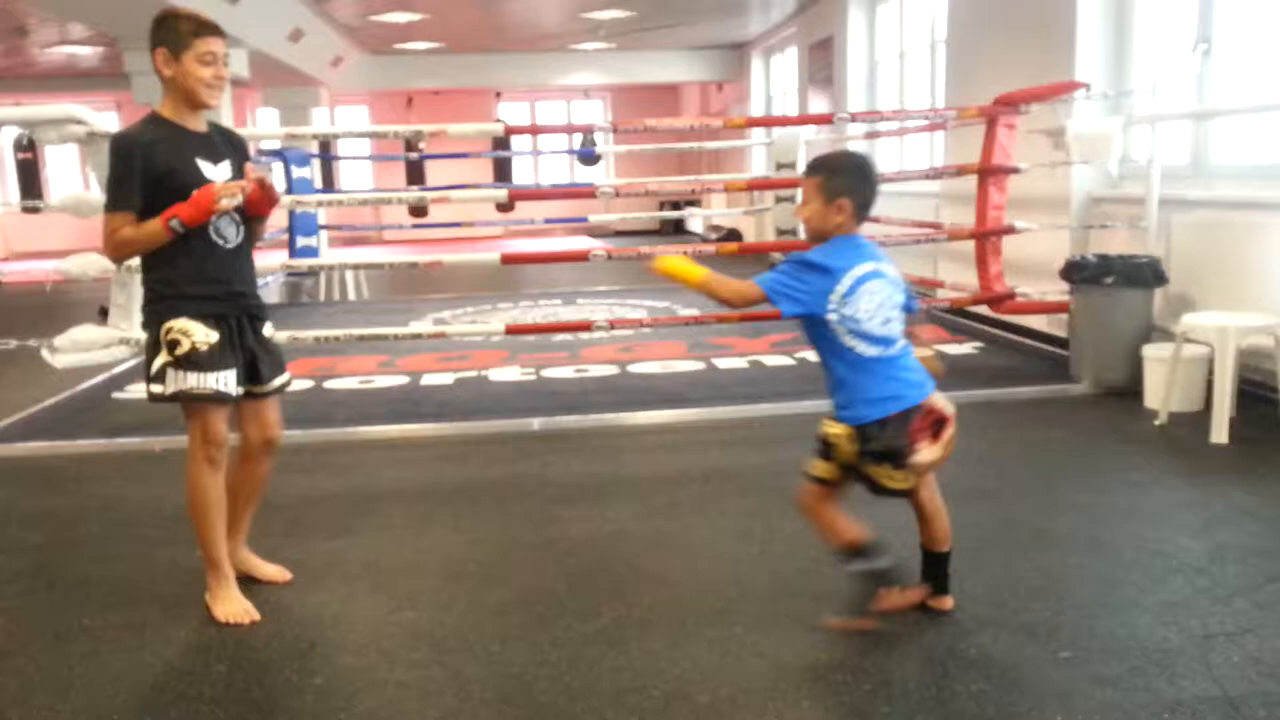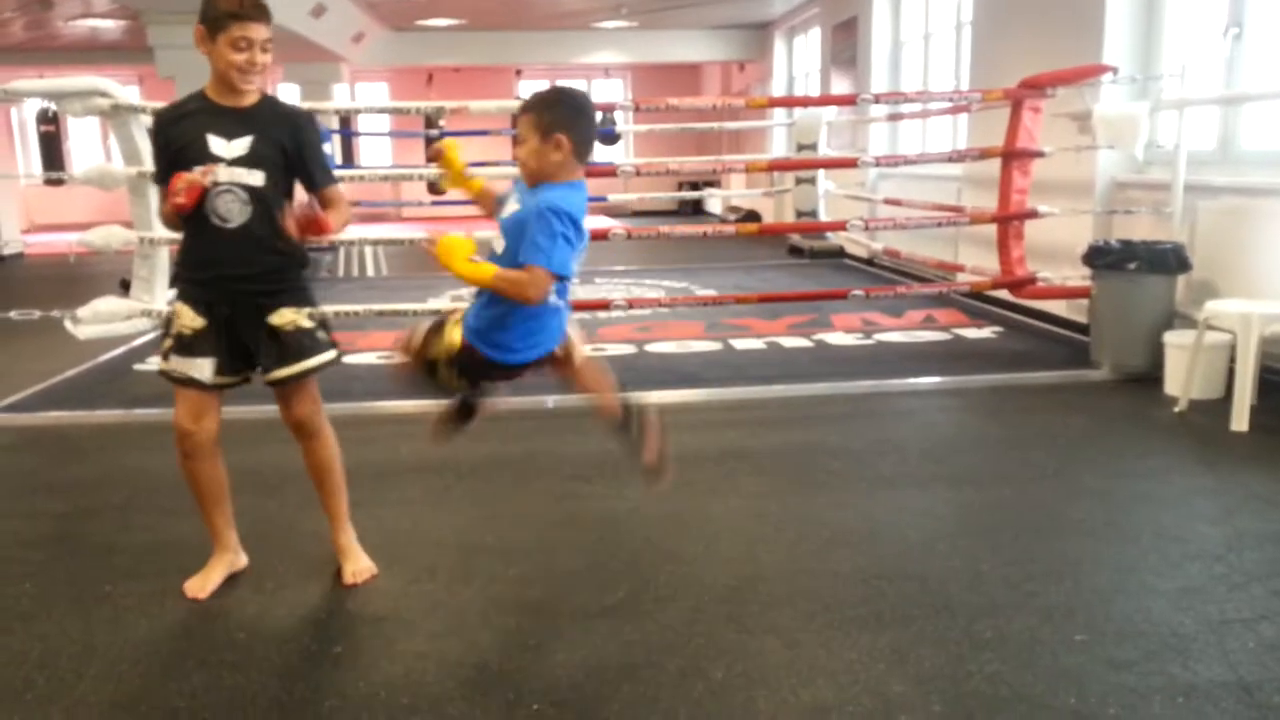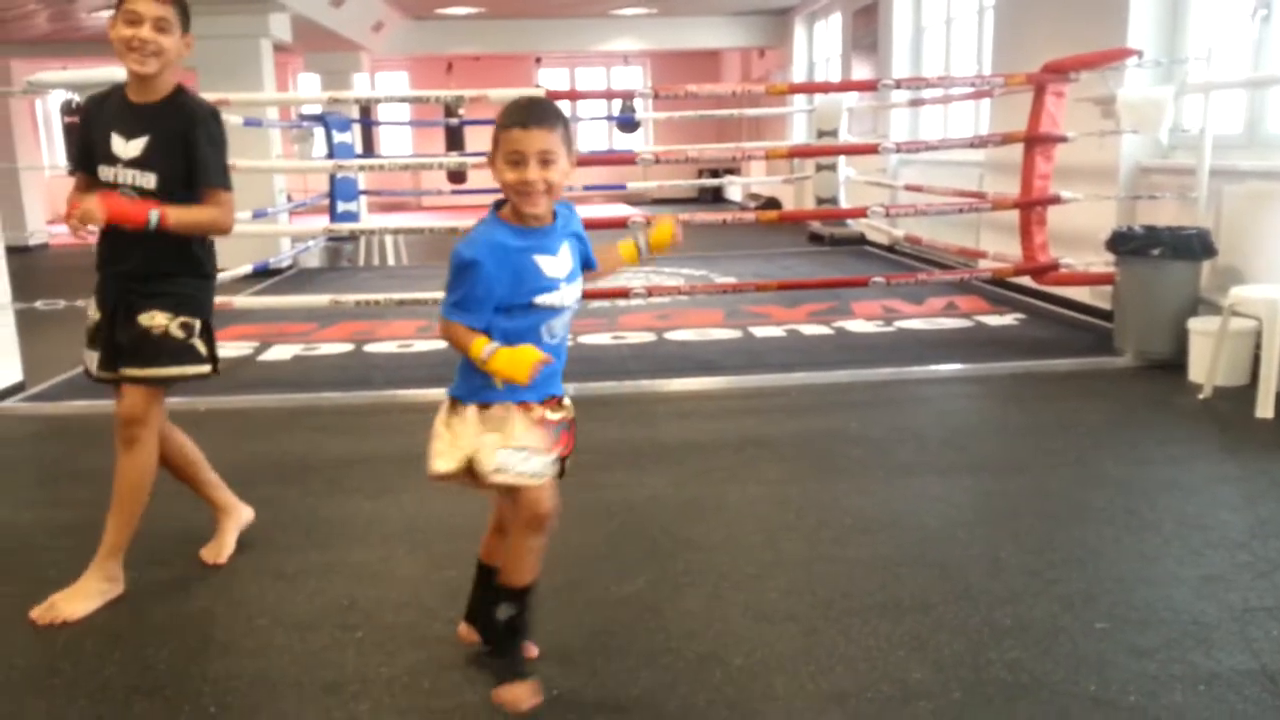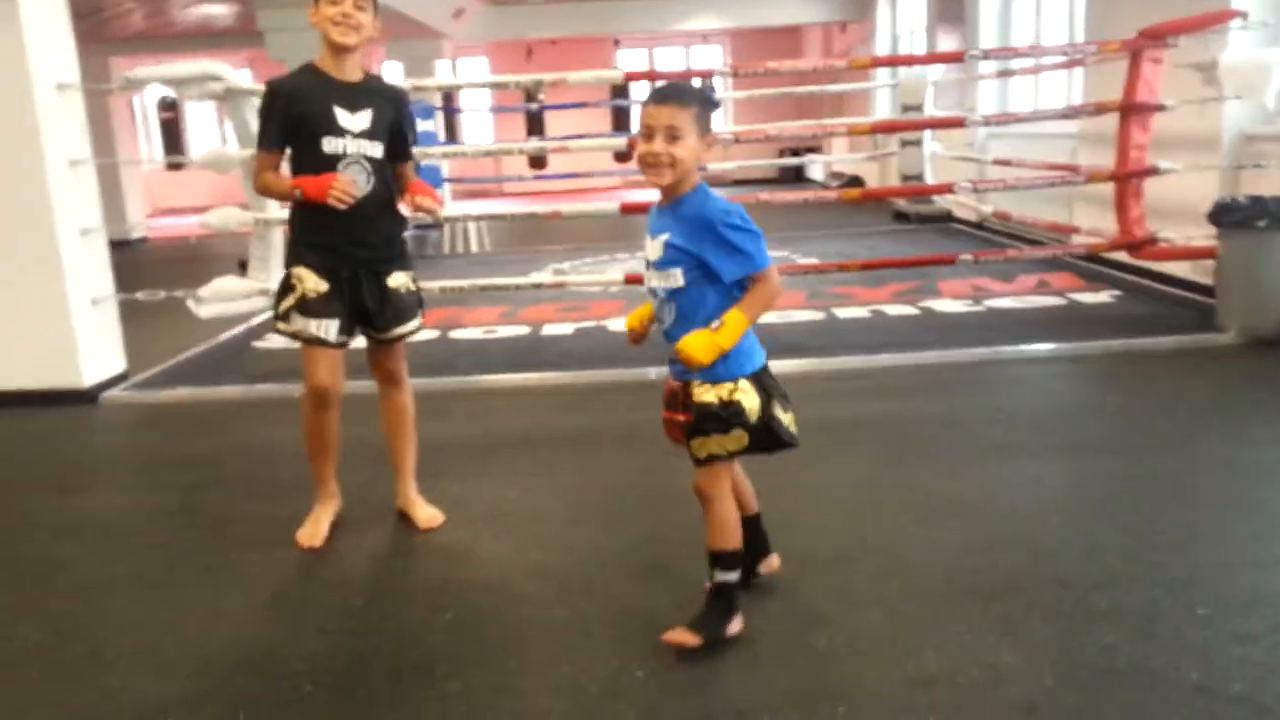
dt=1s
person 1, frame 1
left shoulder: (231, 143)
right shoulder: (137, 143)
right elbow: (117, 244)
left wrist: (260, 209)
right wrist: (189, 211)
left hip: (244, 306)
right hip: (184, 312)
left knee: (264, 434)
right knee: (210, 439)
left ankle: (234, 542)
right ankle: (218, 579)
person 1, frame 2
left shoulder: (289, 123)
right shoulder: (173, 122)
left elbow: (335, 204)
right elbow: (173, 218)
left wrist: (316, 224)
right wrist: (179, 201)
left hip: (277, 291)
right hip: (202, 294)
left knee: (306, 416)
right knee: (192, 428)
left ankle: (344, 536)
right ankle: (226, 548)
person 1, frame 3
left shoulder: (195, 117)
right shoulder: (98, 110)
left elbow: (220, 215)
right elbow: (81, 189)
left wrist: (138, 213)
right wrist: (79, 210)
left hip: (174, 286)
right hip: (116, 284)
left knee: (135, 420)
right knee: (149, 418)
left ankle: (103, 573)
right ankle: (230, 509)
person 1, frame 4
left shoulder: (391, 99)
right shoulder: (289, 90)
right elbow: (263, 178)
left wrist: (419, 192)
right wrist: (309, 187)
left hip: (383, 254)
right hip: (318, 257)
left knee: (392, 372)
right knee: (322, 385)
left ankle: (407, 490)
right ankle: (326, 495)
person 2, frame 1
left shoulder: (814, 266)
right shoulder: (881, 263)
left elbow: (741, 294)
left wrist: (684, 270)
left hip: (870, 416)
right hip: (919, 399)
left knee: (815, 498)
right knee: (920, 486)
left ankle: (883, 581)
right ankle: (936, 588)
person 2, frame 2
left shoulder: (546, 211)
right shoulder: (567, 194)
left elbow: (534, 289)
right elbow: (509, 206)
left wrist: (466, 269)
right wrist: (466, 178)
left hip: (494, 344)
right hip: (542, 336)
left knee: (416, 345)
right knee: (574, 363)
right ankle: (632, 420)
person 2, frame 3
left shoulder: (566, 221)
right shoulder: (482, 252)
right elbow: (456, 326)
left wrist: (643, 245)
right wrist: (496, 357)
left hip: (545, 398)
right hip: (498, 403)
left knee: (517, 514)
right knee: (528, 510)
left ankle: (483, 618)
right ankle: (508, 648)
person 2, frame 4
left shoulder: (715, 215)
right shoulder: (661, 213)
left elbow: (767, 284)
left wrist: (717, 339)
right wrist: (646, 316)
left hip: (727, 375)
right hip: (692, 372)
left knee: (710, 483)
right knee: (723, 468)
left ankle: (721, 611)
right ankle: (760, 551)
